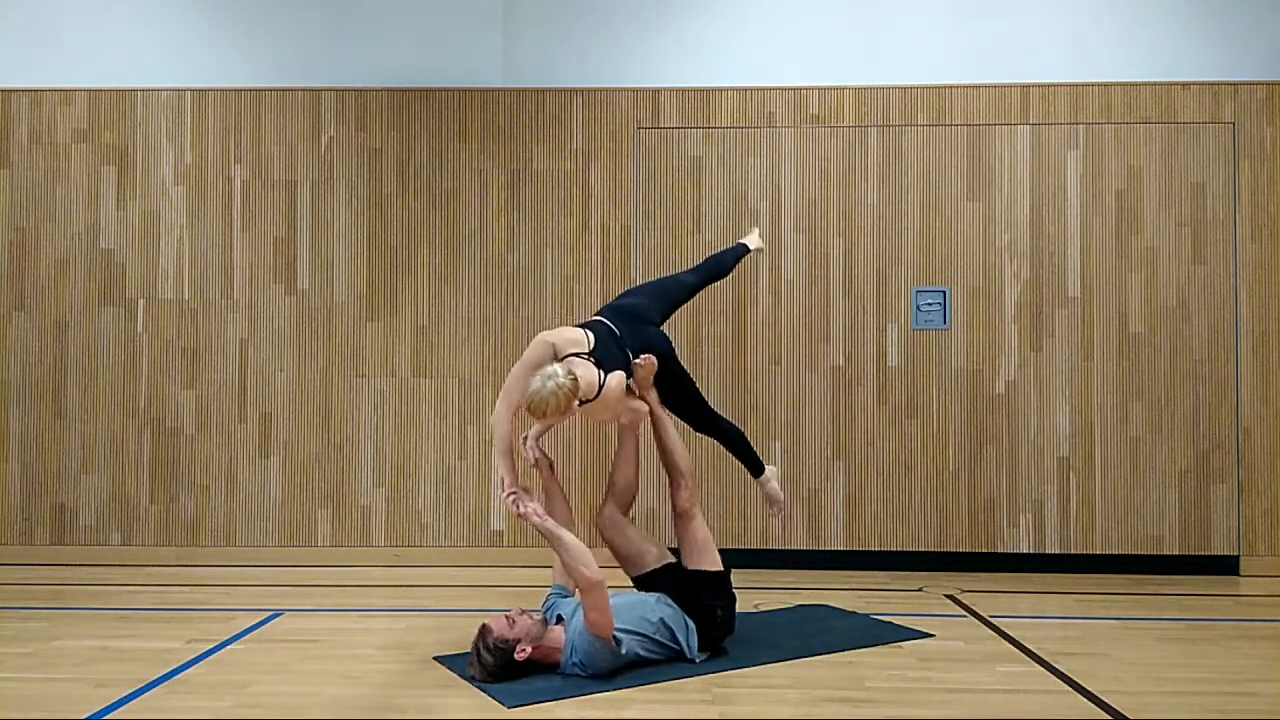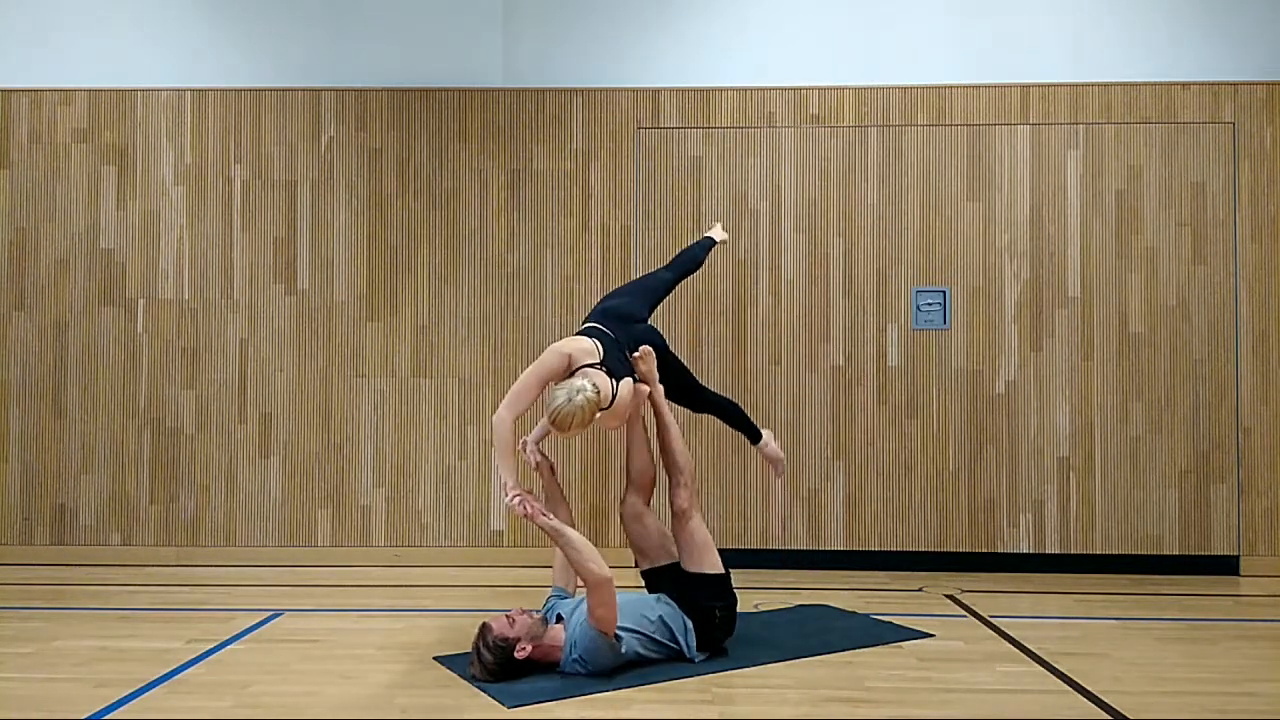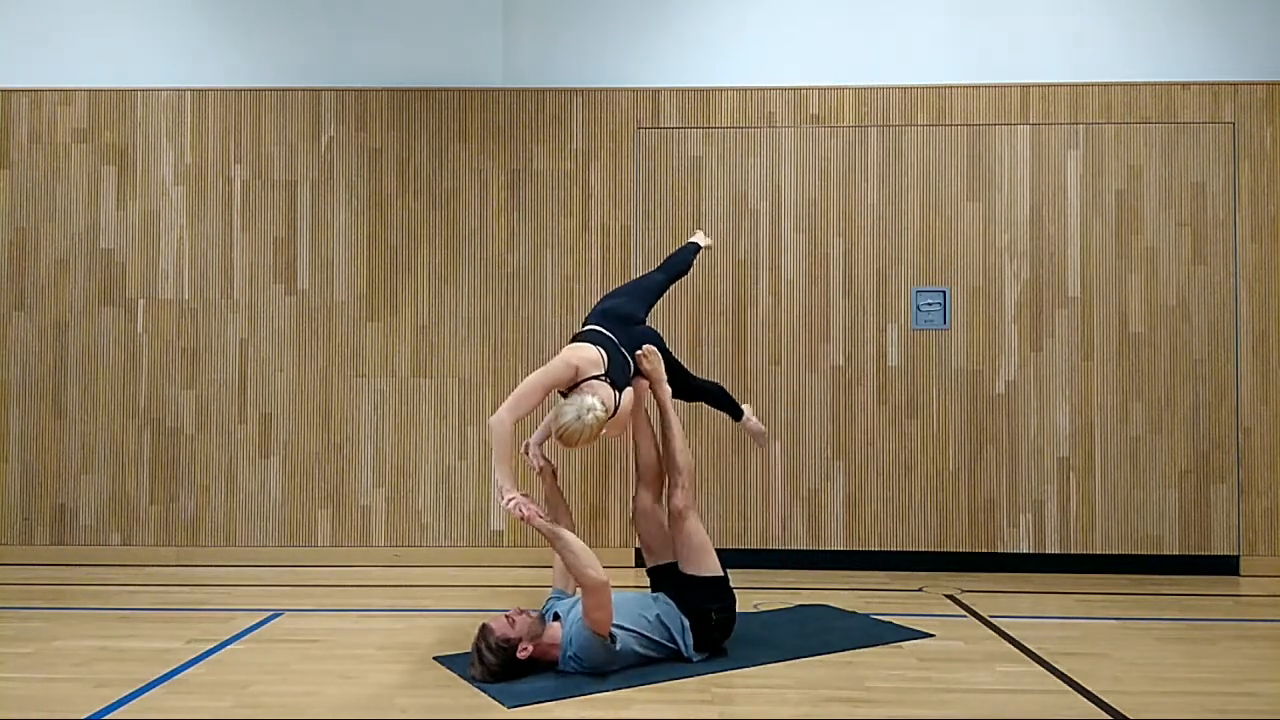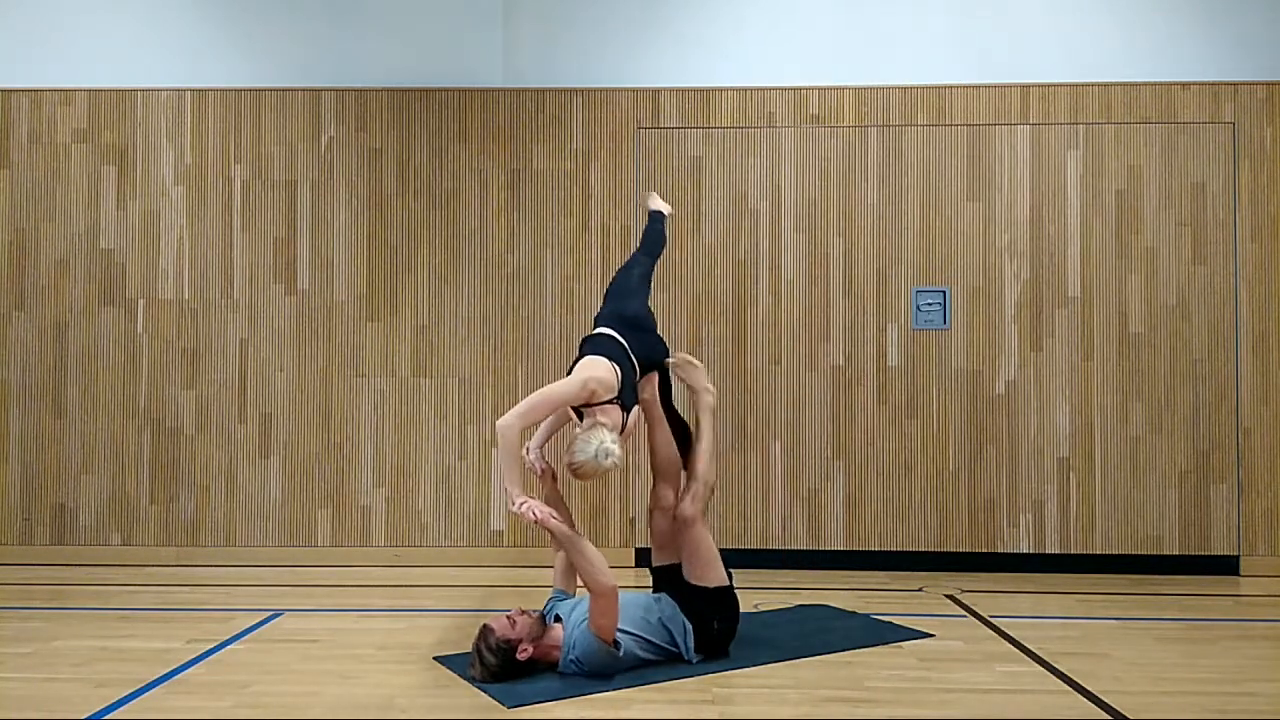
dt=0.4s
person 1, frame 1
left shoulder: (555, 615)
right shoulder: (585, 654)
left elbow: (566, 541)
right elbow: (592, 581)
left wrist: (547, 476)
right wrist: (542, 522)
left hip: (669, 603)
right hip: (703, 618)
left knee: (609, 517)
right knee: (684, 502)
left ankle: (629, 428)
right ankle: (648, 397)
person 1, frame 2
left shoulder: (555, 616)
right shoulder: (585, 653)
left elbow: (566, 545)
right elbow: (600, 578)
left wrist: (548, 479)
right wrist: (545, 522)
left hip: (671, 603)
right hip: (703, 619)
right knee: (683, 503)
right ankle: (654, 394)
person 1, frame 3
left shoulder: (554, 615)
right shoulder: (582, 651)
left elbow: (565, 545)
right elbow: (596, 581)
left wrist: (549, 482)
right wrist: (540, 524)
left hip: (672, 604)
right hip: (702, 619)
right knee: (680, 504)
right ankle: (660, 392)
person 1, frame 4
left shoulder: (555, 616)
right shoulder: (584, 655)
left elbow: (566, 550)
right elbow: (605, 587)
left wrist: (548, 486)
right wrist: (554, 526)
left hip: (672, 604)
right hip: (704, 623)
right knee: (687, 512)
right ankle: (702, 400)
person 2, frame 1
left shoulder: (607, 396)
right shoulder: (547, 343)
right elbow: (503, 413)
left wrist: (538, 430)
right wrist: (509, 482)
left hip: (649, 353)
right hip: (624, 314)
left knee: (704, 419)
right knee: (694, 278)
left ankle: (762, 473)
right ankle: (746, 246)
person 2, frame 2
left shoulder: (617, 407)
right shoulder: (563, 354)
right elbow: (503, 416)
right wrist: (510, 486)
left hip: (643, 346)
right hip: (613, 315)
left knee: (701, 400)
right knee: (668, 274)
left ankle: (760, 439)
right ankle: (713, 238)
person 2, frame 3
left shoulder: (619, 413)
right shoulder: (573, 363)
right elbow: (501, 419)
right wrist: (507, 489)
left hip: (641, 348)
right hip: (612, 316)
left knee: (691, 388)
right knee: (662, 276)
left ankle: (741, 415)
right ankle: (696, 245)
person 2, frame 4
left shoulder: (626, 425)
left hip: (649, 356)
right hip: (623, 322)
left knee: (666, 416)
right knee: (644, 259)
right ankle: (657, 212)
